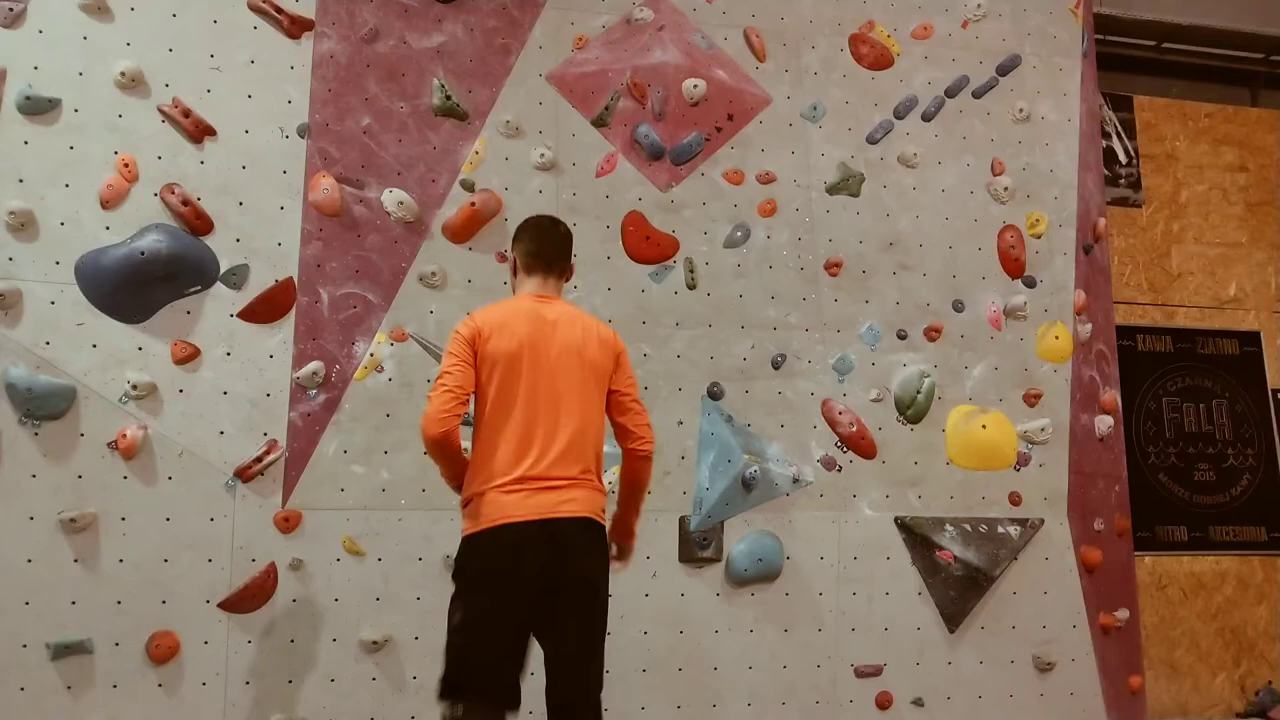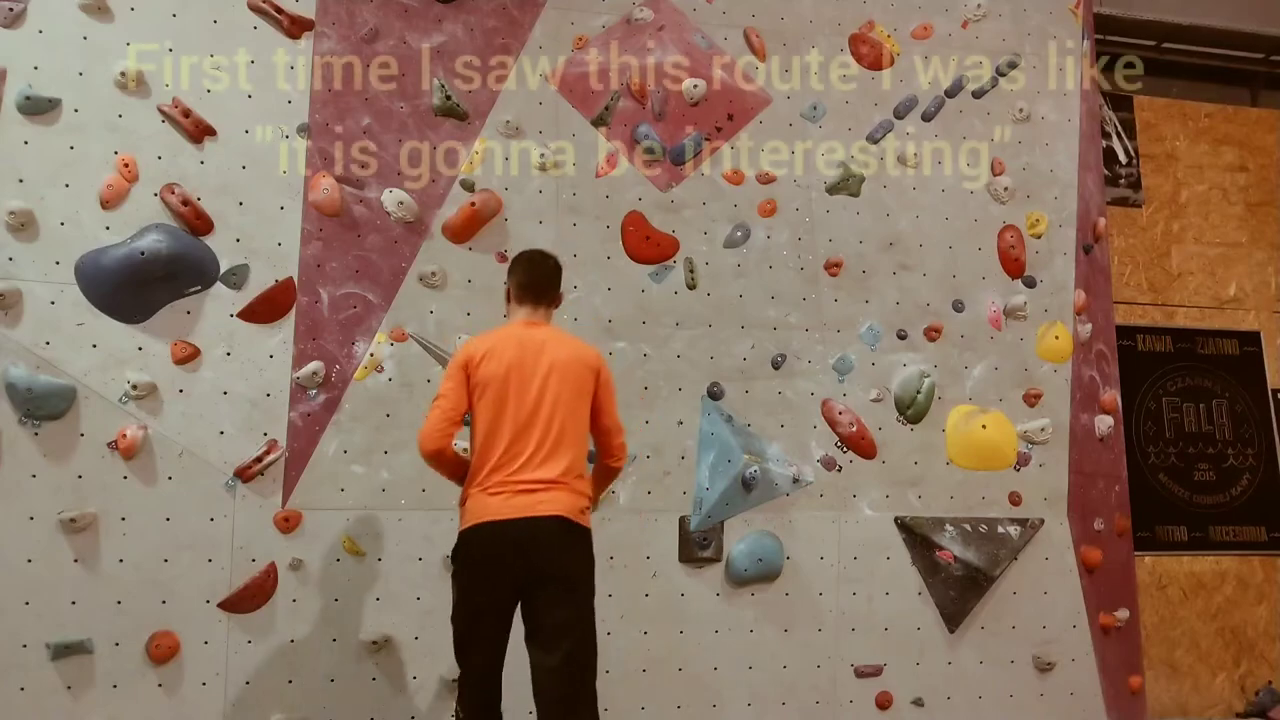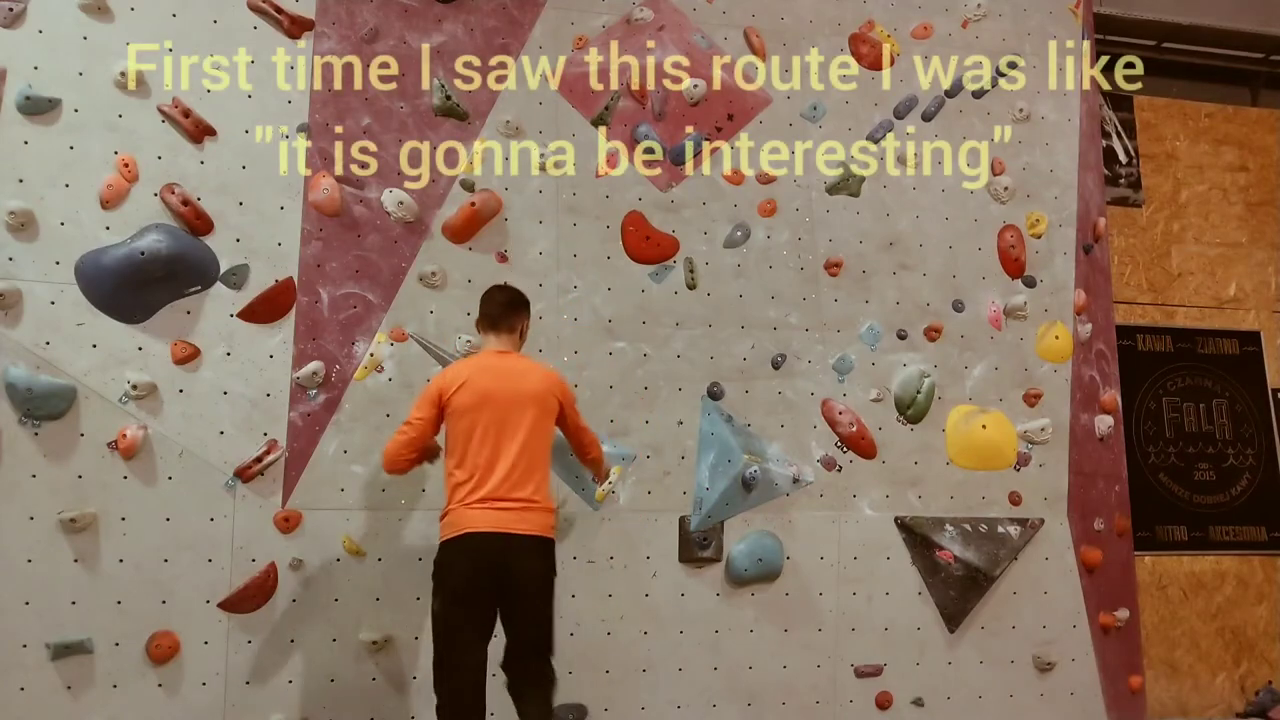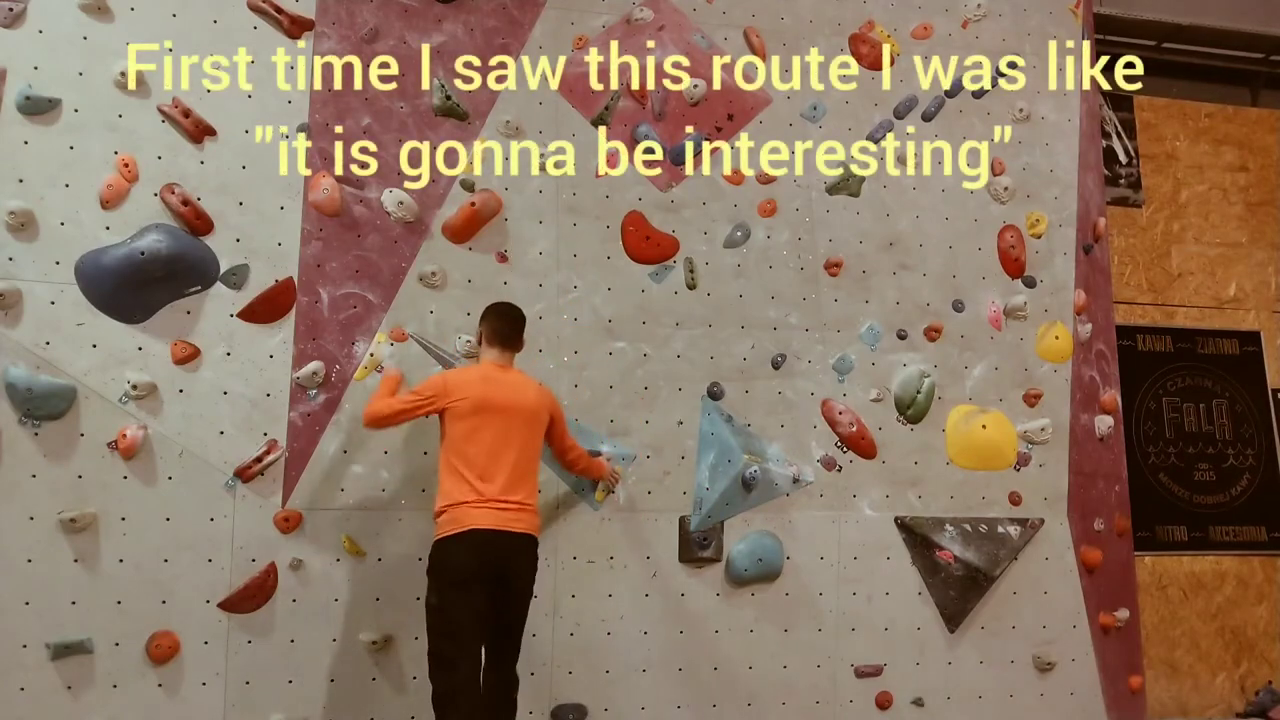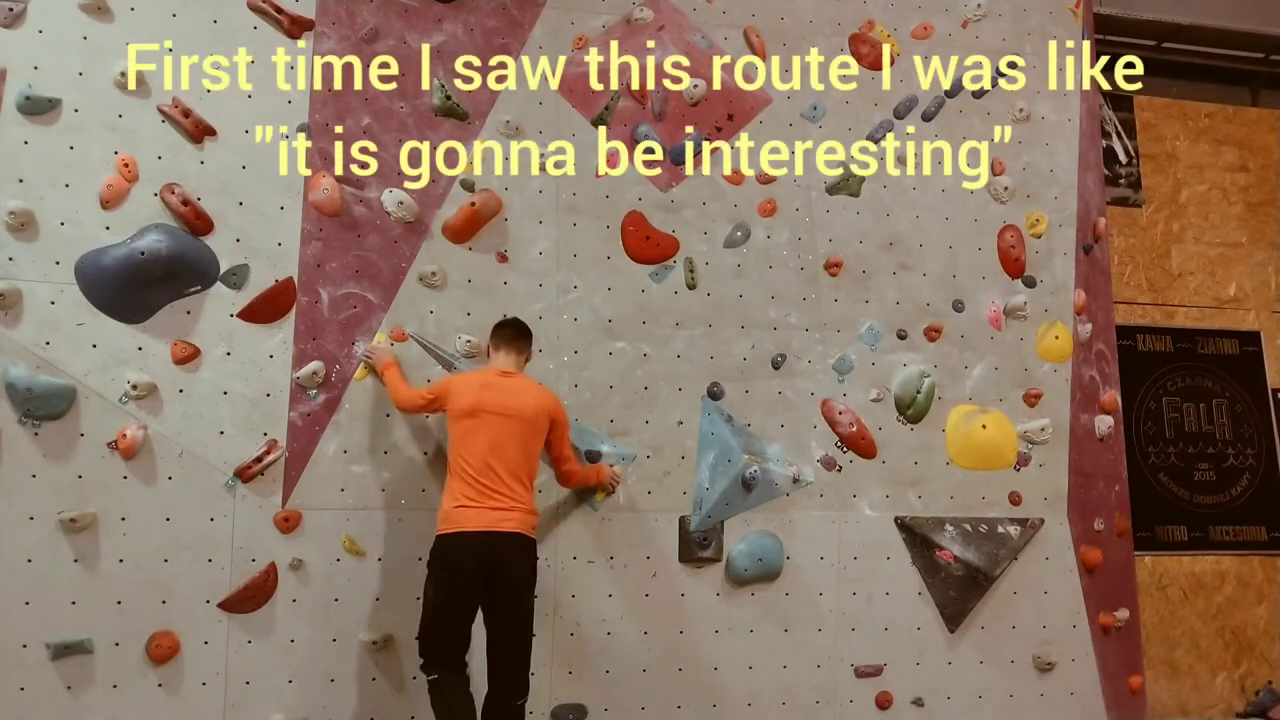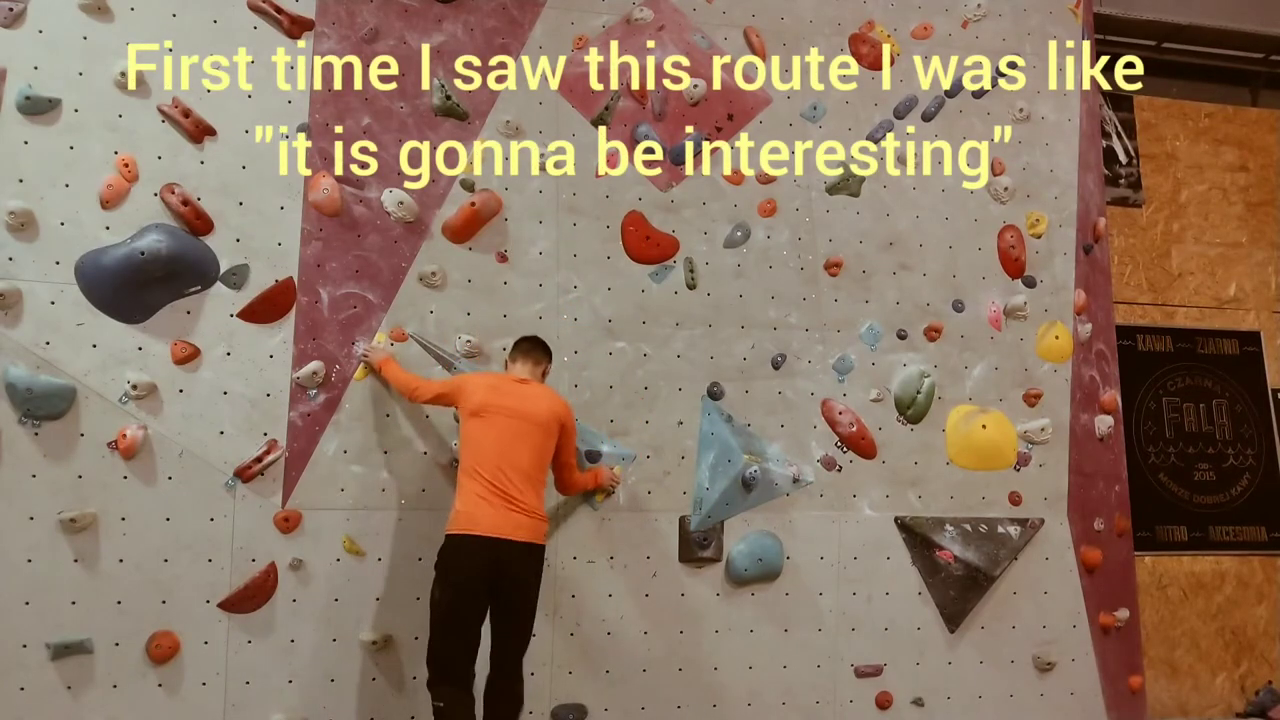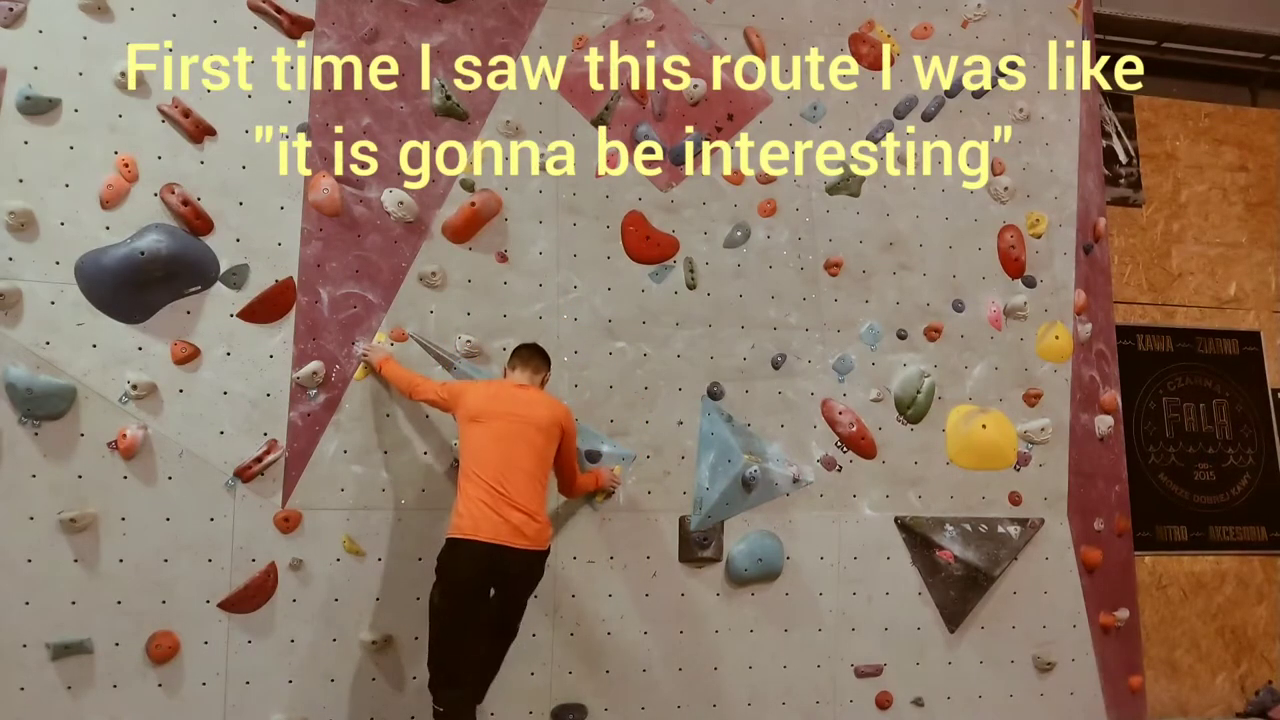
dt=0.4s
person 1, frame 1
left shoulder: (479, 327)
right shoulder: (602, 337)
left elbow: (437, 427)
right elbow: (640, 445)
left wrist: (462, 480)
right wrist: (624, 525)
left hip: (499, 529)
right hip: (579, 531)
person 1, frame 2
left shoulder: (474, 352)
right shoulder: (587, 358)
left elbow: (432, 444)
right elbow: (614, 455)
right wrist: (590, 492)
left hip: (487, 530)
right hip: (561, 530)
left knee: (478, 680)
person 1, frame 3
left shoulder: (450, 379)
right shoulder: (550, 382)
left elbow: (394, 459)
right elbow: (586, 446)
left wrist: (427, 450)
right wrist: (600, 469)
left hip: (466, 539)
right hip: (531, 539)
left knee: (460, 679)
right knee: (530, 669)
person 1, frame 4
left shoulder: (452, 384)
right shoulder: (541, 397)
left elbow: (375, 415)
right elbow: (572, 459)
left wrist: (390, 382)
right wrist: (601, 468)
left hip: (462, 538)
right hip: (519, 541)
left knee: (455, 676)
right knee: (502, 664)
person 1, frame 5
left shoulder: (458, 386)
right shoulder: (547, 402)
left elbow: (408, 400)
right elbow: (568, 474)
left wrist: (386, 365)
right wrist: (599, 474)
left hip: (460, 538)
right hip: (516, 541)
left knee: (442, 658)
right knee: (509, 667)
person 1, frame 6
left shoulder: (472, 387)
right shoulder: (558, 408)
left elbow: (415, 389)
right elbow: (567, 483)
left wrist: (383, 362)
right wrist: (597, 478)
left hip: (468, 539)
right hip: (526, 544)
left knee: (449, 667)
right knee: (508, 664)
person 1, frame 7
left shoulder: (470, 393)
right shoulder: (558, 413)
left elbow: (416, 387)
right elbow: (570, 486)
left wrist: (383, 361)
right wrist: (598, 478)
left hip: (469, 543)
right hip: (529, 549)
left knee: (450, 666)
right knee: (500, 626)
